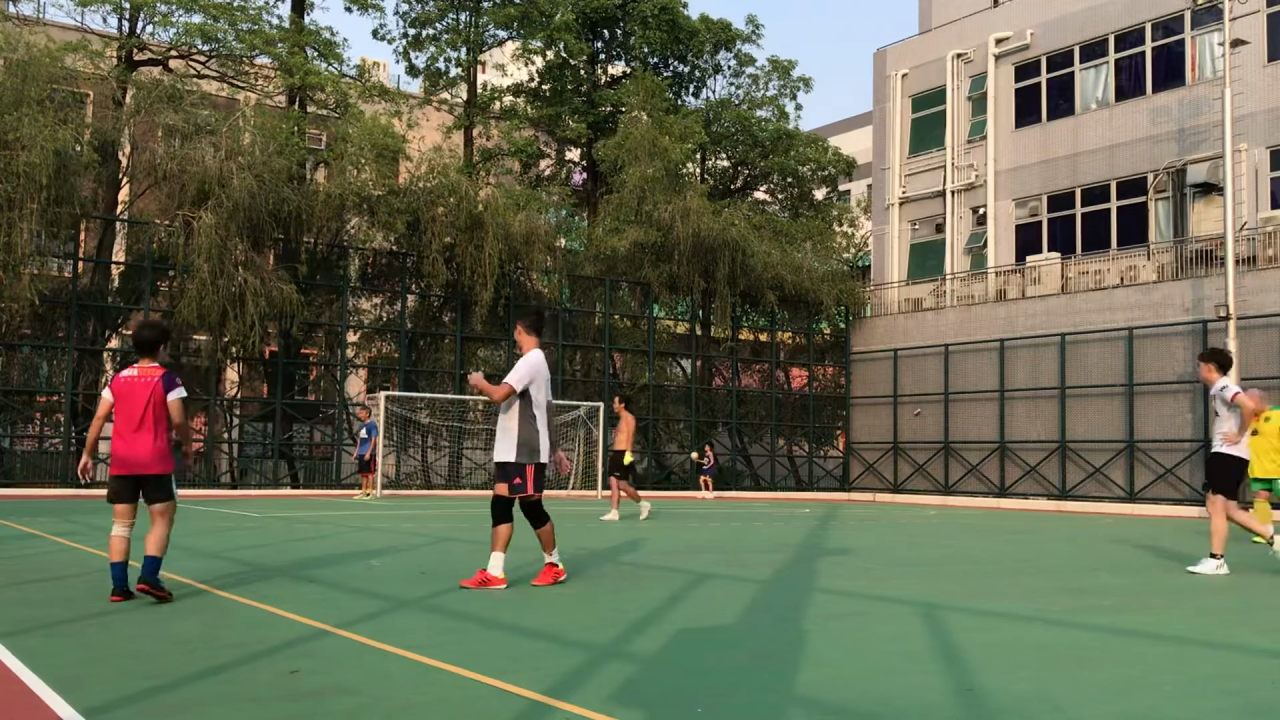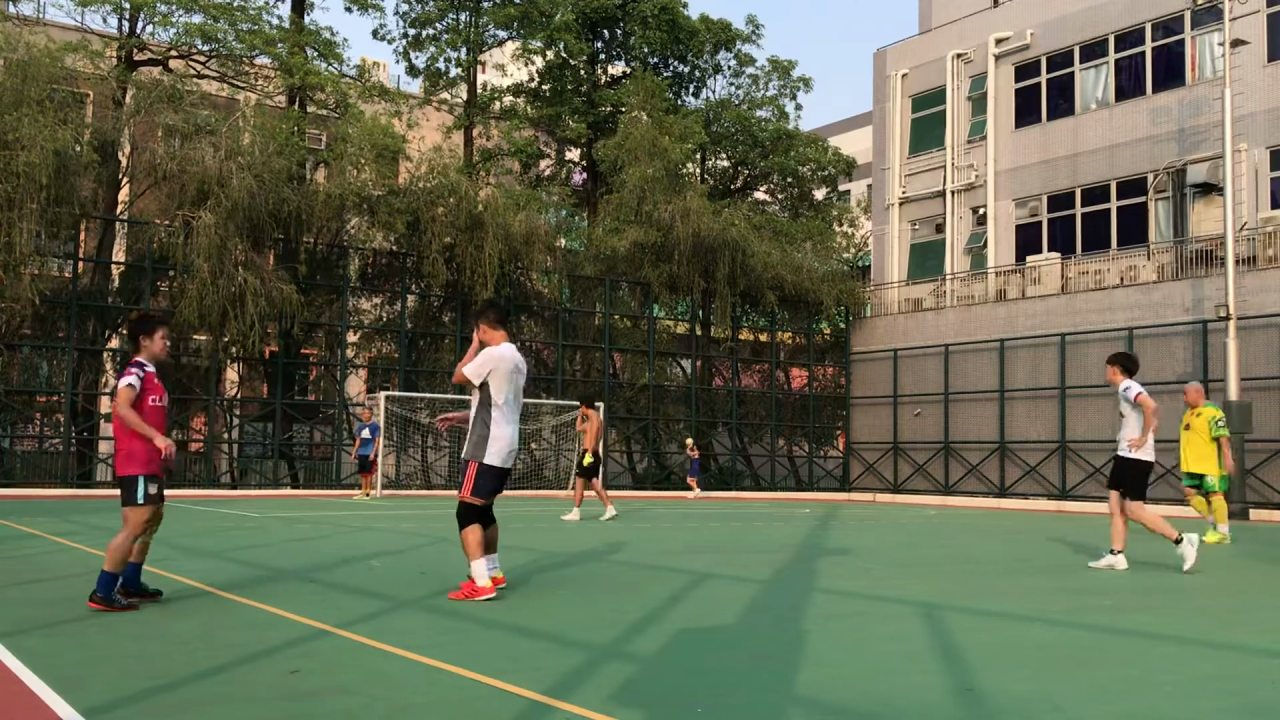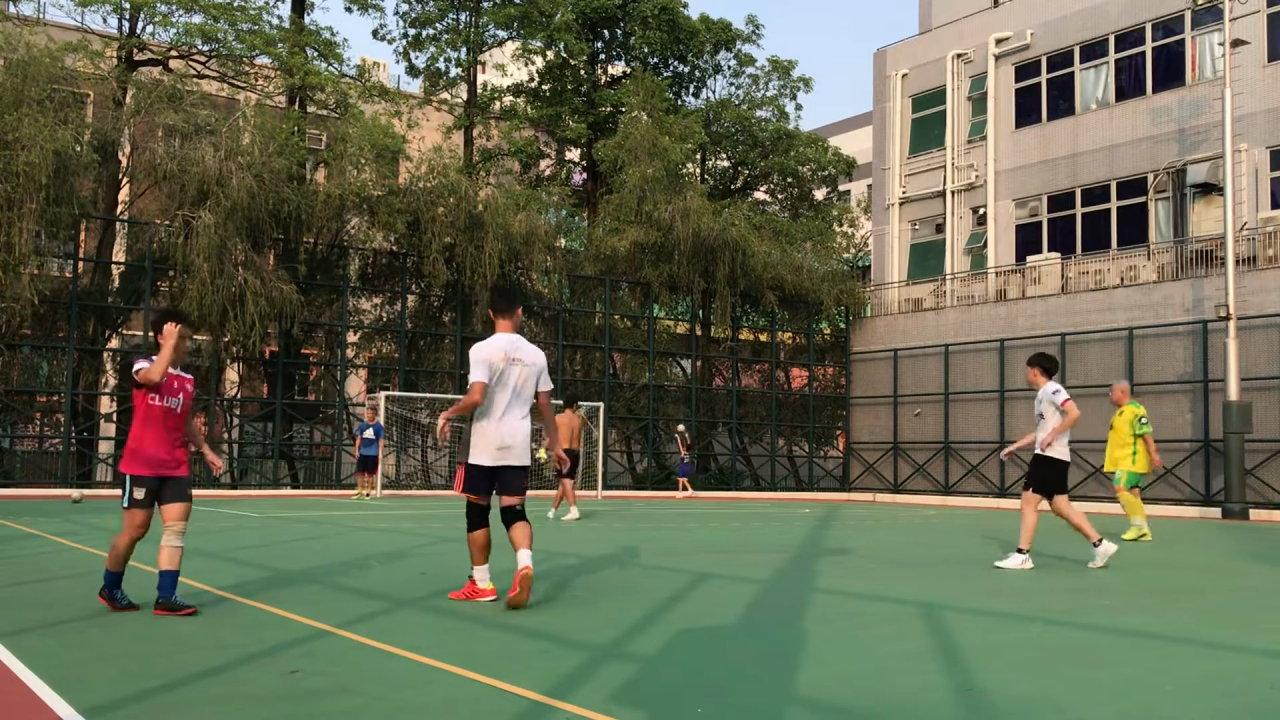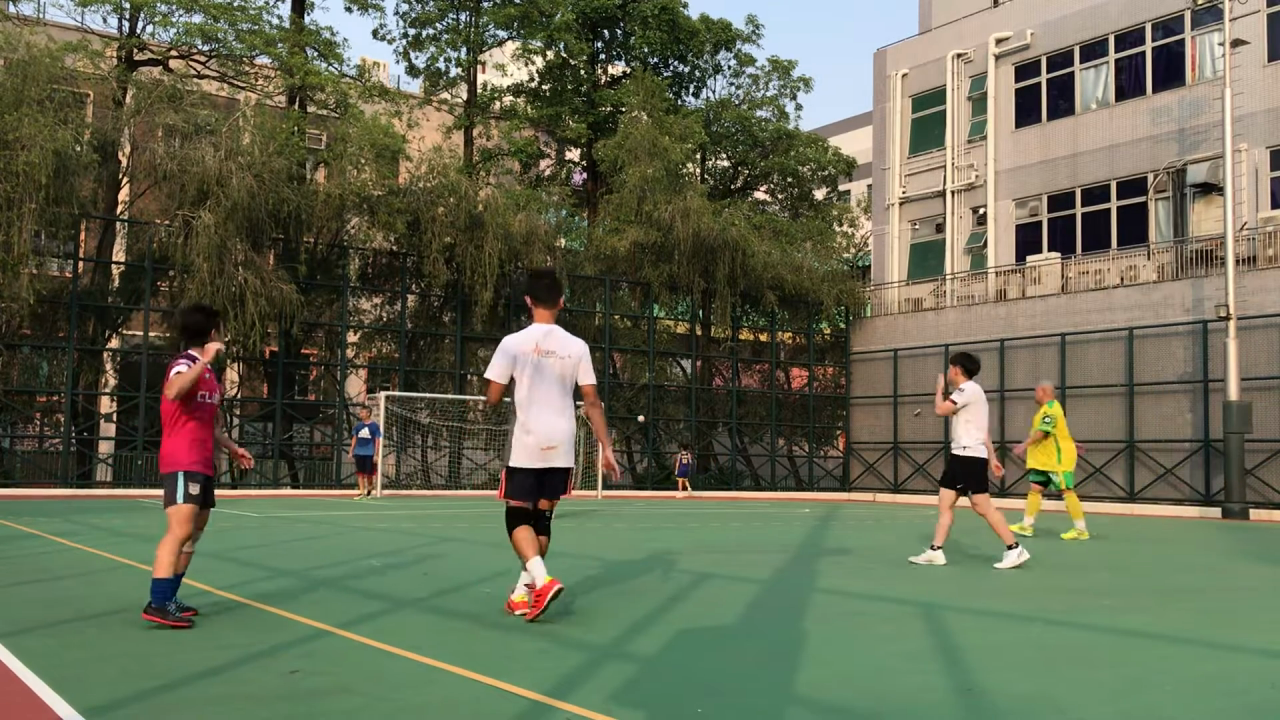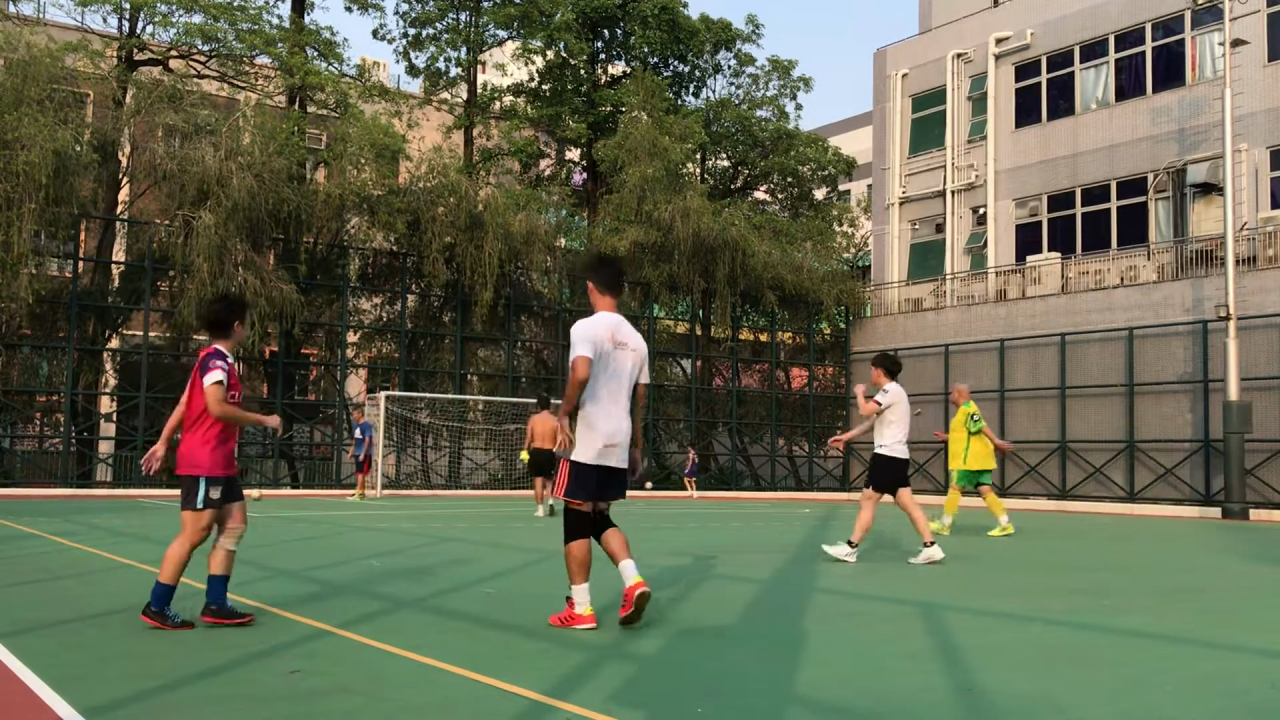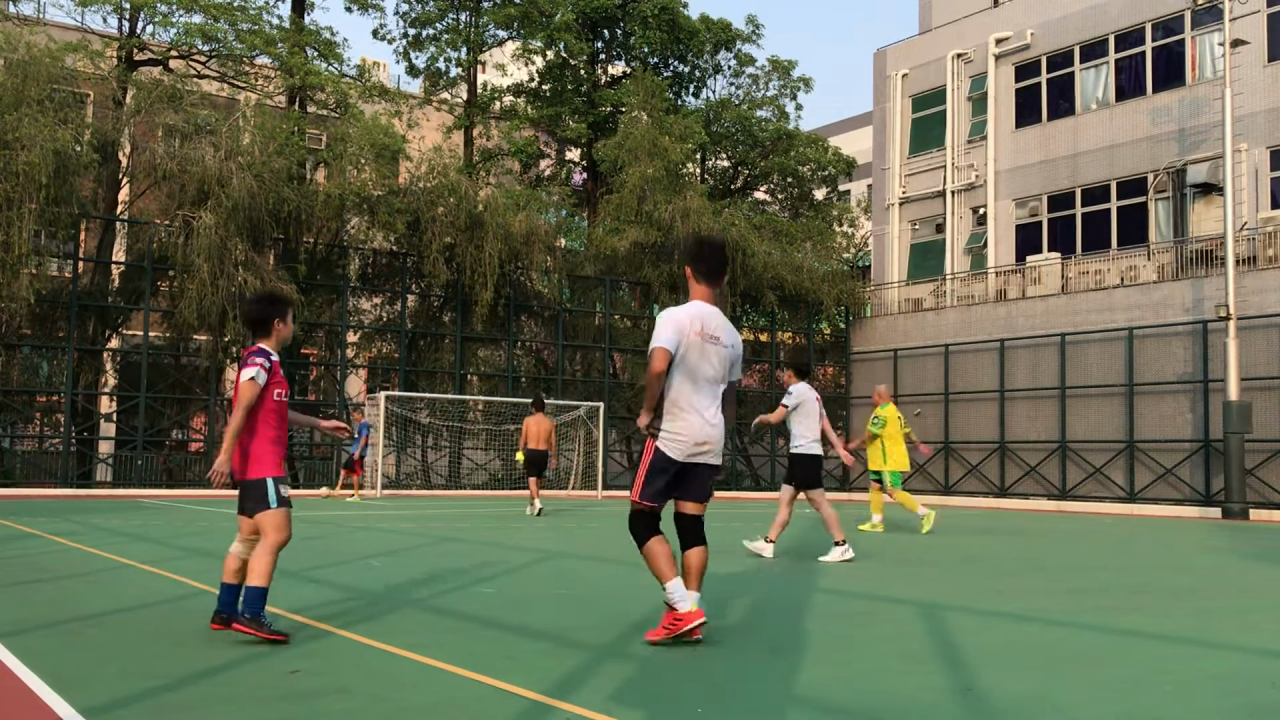
dt=0.5s
person 1, frame 1
left shoulder: (530, 361)
right shoulder: (534, 362)
left elbow: (499, 395)
right elbow: (548, 410)
left wrist: (479, 382)
right wrist: (555, 449)
left hip: (526, 450)
right hip: (511, 449)
left knee: (531, 506)
right knee: (499, 504)
left ankle: (554, 564)
right ankle: (494, 573)
person 1, frame 2
left shoulder: (492, 355)
right shoulder: (518, 360)
left elbow: (458, 378)
left wrist: (475, 344)
right wrist: (461, 417)
left hip: (487, 448)
right hip: (504, 448)
left knee: (467, 511)
right knee: (483, 509)
left ankle: (481, 583)
right ankle: (492, 572)
person 1, frame 3
left shoulder: (483, 349)
right shoulder: (536, 355)
left elbow: (476, 397)
right elbow: (545, 406)
left wrist: (448, 414)
right wrist: (555, 444)
left hip: (485, 446)
right hip: (519, 447)
left knee: (477, 512)
right knee: (514, 511)
left ankle: (481, 584)
right ankle: (524, 566)
person 1, frame 4
left shoulder: (513, 343)
right shoulder: (577, 347)
left elbow: (493, 397)
right elbow: (592, 402)
left wrist: (494, 404)
right wrist: (606, 448)
left hip: (527, 445)
right hip: (562, 447)
left knee: (518, 519)
right knee: (540, 520)
left ankle: (543, 582)
right ankle: (521, 594)
person 1, frame 5
left shoulder: (587, 327)
right shoulder: (636, 340)
left elbow: (580, 373)
left wrist: (563, 415)
right wrist: (635, 447)
left hip: (587, 441)
right hip: (619, 443)
left knee: (577, 520)
right knee: (600, 519)
left ankle: (581, 608)
right ankle: (632, 581)
person 1, frame 6
left shoulder: (675, 317)
right shoulder: (731, 334)
left elbow: (658, 365)
left wrist: (647, 409)
right wrist: (720, 437)
left hip: (671, 437)
right hip: (710, 442)
left knee: (642, 521)
right knee: (691, 526)
left ankle: (684, 607)
right ankle: (685, 613)
person 2, frame 1
left shoulder: (118, 379)
right shoulder: (168, 379)
left elbow: (99, 418)
right elbow: (178, 421)
left wrist: (87, 454)
right wrist: (187, 445)
left hip: (121, 462)
right hip: (156, 462)
left knee: (122, 524)
right knee: (162, 520)
left ankle: (119, 585)
right ankle: (149, 576)
person 2, frame 2
left shoulder: (149, 375)
right shoulder: (135, 371)
right elbow: (121, 410)
right wrist: (157, 438)
left hip: (150, 464)
right hip: (137, 464)
left knee: (150, 522)
right knee: (135, 526)
left ankle: (129, 583)
right ankle: (103, 593)
person 2, frame 3
left shoulder: (188, 380)
right shoulder: (144, 366)
right elbow: (156, 376)
left wrist: (206, 451)
right wrist: (171, 343)
left hip: (176, 467)
right hip: (142, 464)
left knee: (175, 528)
right knee: (134, 530)
left ankle: (166, 597)
right ankle: (110, 588)
person 2, frame 4
left shoulder: (204, 369)
right shoulder: (184, 363)
right elbow: (171, 393)
left wrist: (232, 446)
right wrist: (207, 355)
left hip: (201, 463)
right hip: (182, 462)
left knee: (192, 533)
right knee: (181, 529)
left ankle: (168, 597)
right ankle: (158, 603)
person 2, frame 5
left shoulder: (217, 360)
right shoulder: (217, 360)
left elbow: (183, 404)
right elbow: (217, 408)
left wrist: (163, 443)
right wrist: (263, 420)
left hip: (219, 463)
right hip: (203, 463)
left knee: (234, 526)
right knee: (195, 534)
left ankle: (216, 604)
right ankle: (157, 606)
person 2, frame 6
left shoulder: (265, 360)
right shoulder: (259, 358)
left elbow: (277, 412)
right elbow: (241, 408)
left wrist: (321, 424)
right wrist: (225, 454)
left hip: (259, 465)
right hip: (261, 465)
left knee: (248, 537)
right knee: (276, 534)
left ankle: (225, 610)
right ankle: (251, 613)
person 3, frame 1
left shoulder: (1223, 387)
right shoulder: (1220, 389)
left elbow: (1249, 406)
right elbow: (1251, 409)
left wrist: (1238, 435)
right wrist: (1238, 431)
left hip: (1227, 456)
right hip: (1223, 455)
left knee: (1216, 508)
right knee: (1229, 511)
left ankle: (1216, 560)
person 3, frame 2
left shoulder: (1127, 387)
right shoulder: (1129, 389)
left elbow: (1150, 406)
right elbow: (1153, 420)
left wrist: (1143, 438)
left hip: (1134, 458)
right hip: (1126, 457)
left knee: (1135, 511)
right knee: (1116, 507)
left ankle: (1183, 541)
right ankle: (1115, 555)
person 3, frame 3
left shoulder: (1052, 390)
right shoulder: (1043, 395)
left elbow: (1074, 413)
left wrist: (1051, 436)
right wrist: (1015, 446)
left hip: (1049, 457)
right hip: (1047, 456)
left knee: (1028, 504)
right knee: (1062, 508)
left ankle: (1022, 555)
right ankle: (1101, 546)
person 3, frame 4
left shoulder: (967, 389)
right shoulder: (969, 391)
left elbow: (940, 410)
right elbow: (983, 432)
left wrist: (940, 387)
right wrist: (992, 458)
left hip: (968, 457)
right hip: (961, 456)
left knee: (983, 507)
right knee: (944, 503)
left ankle: (1015, 550)
right ankle: (935, 551)
person 3, frame 5
left shoulder: (890, 391)
right shoulder: (891, 392)
left elbow: (865, 412)
right elbow: (871, 422)
left wrist: (859, 393)
right wrist: (846, 437)
left hip: (887, 455)
right hip: (897, 457)
left knee: (867, 502)
right knee: (908, 503)
left ankle: (850, 548)
right ankle: (930, 547)
person 3, frame 6
left shoulder: (796, 390)
right shoulder: (811, 393)
left elbow: (775, 417)
right elbow: (826, 426)
left wrist: (760, 419)
right wrist: (840, 450)
left hip: (804, 454)
right hip: (806, 453)
left knee: (819, 502)
right knee: (785, 500)
left ankle: (842, 546)
right ankle: (767, 543)
